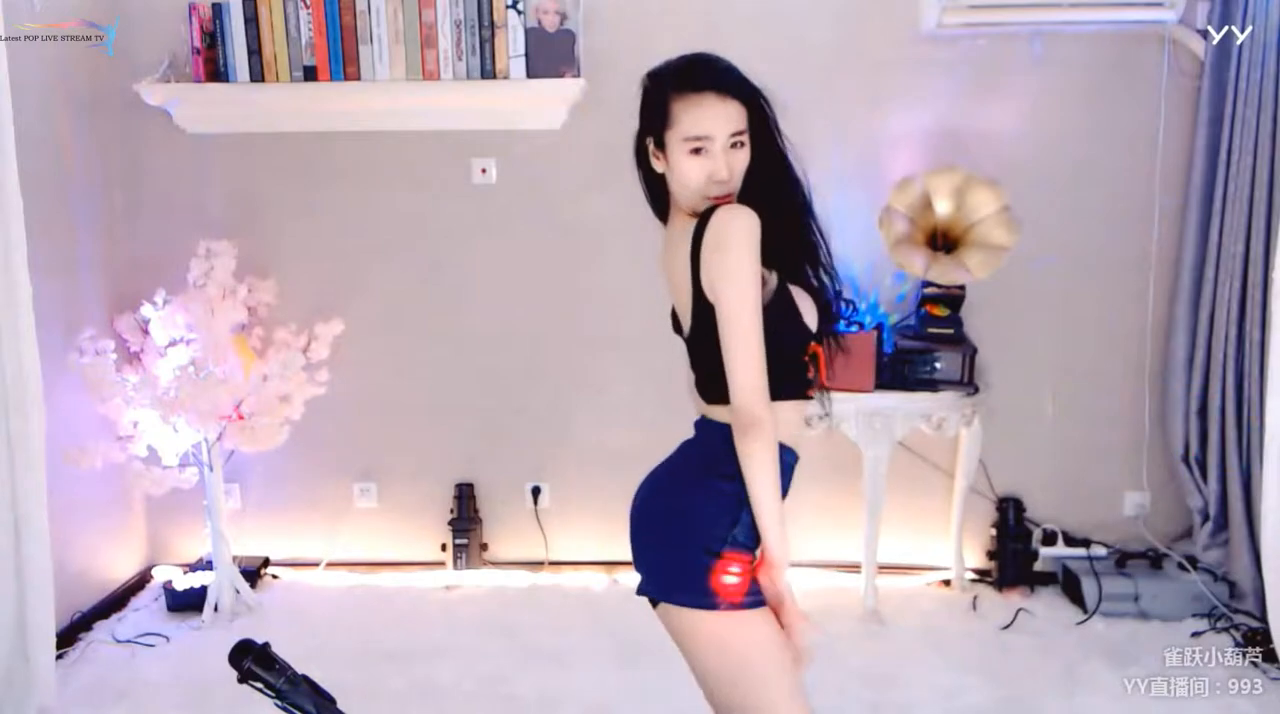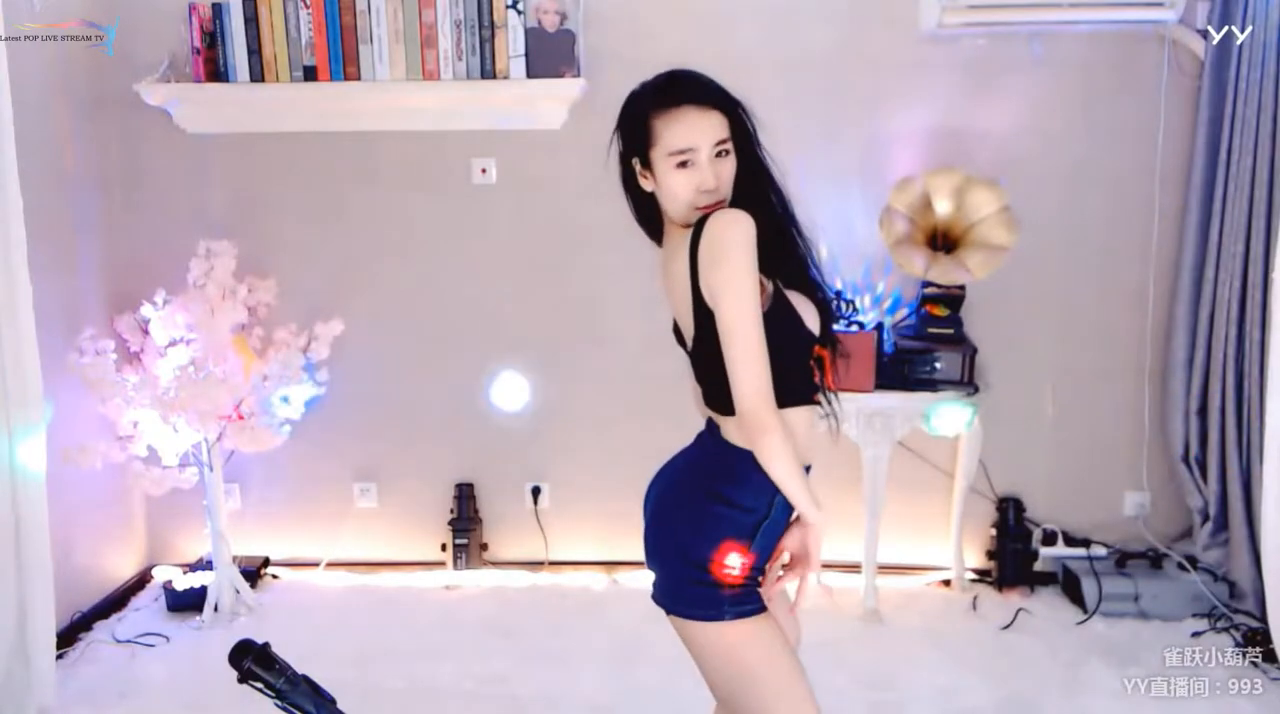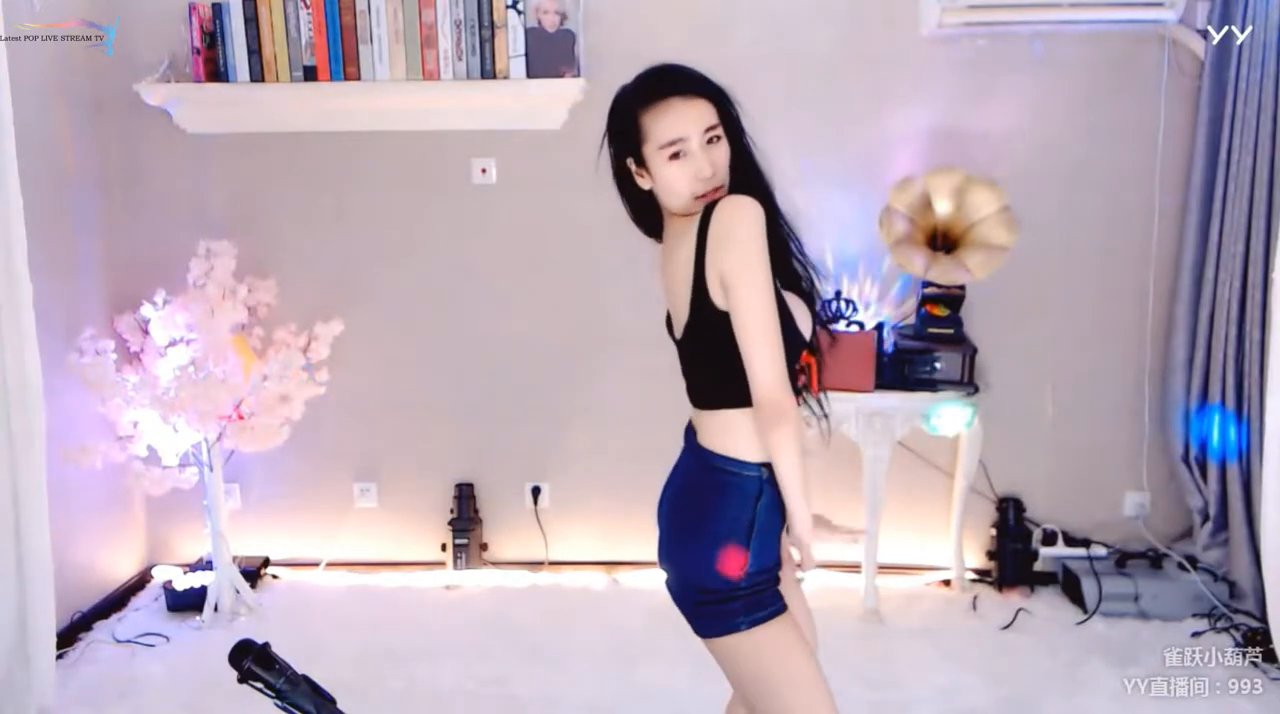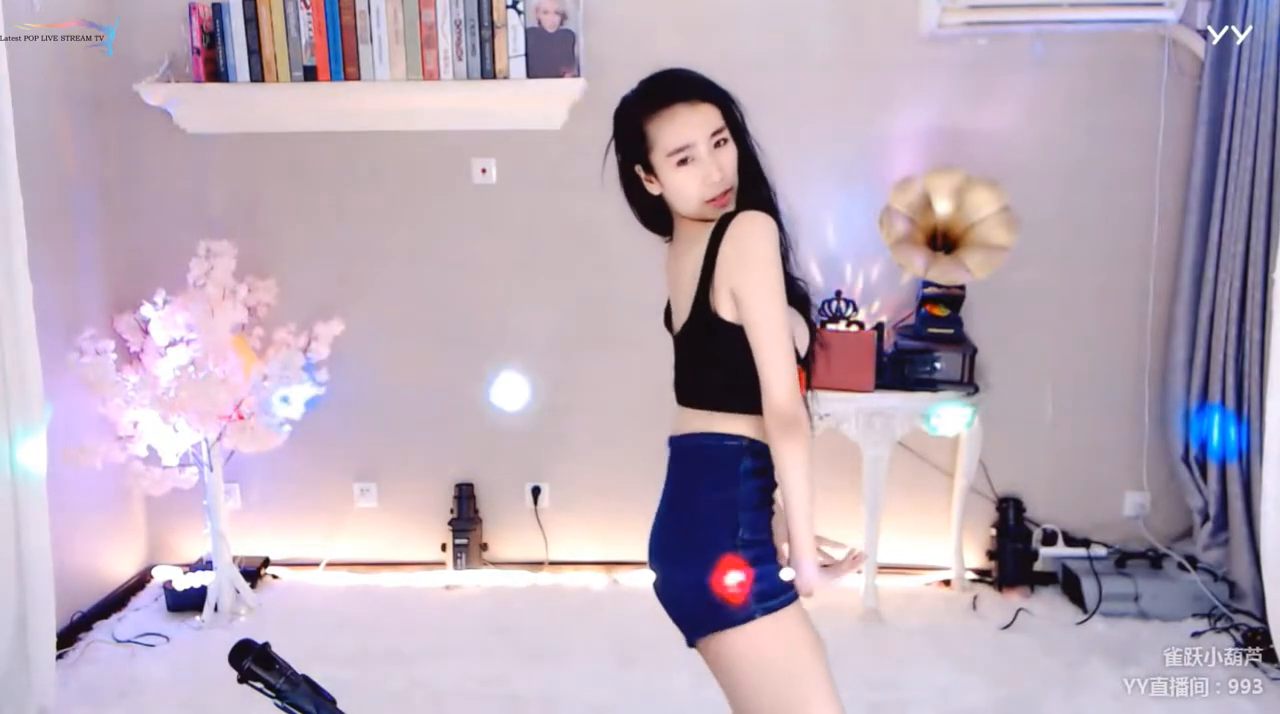
dt=0.5s
person 1, frame 1
left shoulder: (683, 232)
right shoulder: (735, 223)
right elbow: (750, 412)
right wrist: (775, 552)
left hip: (695, 503)
right hip: (707, 522)
left knee: (775, 661)
person 1, frame 2
left shoulder: (681, 244)
right shoulder: (730, 229)
right elbow: (757, 415)
right wrist: (811, 515)
left hip: (706, 498)
right hip: (715, 526)
left knee: (777, 646)
person 1, frame 3
left shoulder: (679, 237)
right shoulder: (738, 214)
right elbow: (774, 398)
right wrist: (802, 520)
left hip: (712, 494)
right hip: (729, 513)
left knee: (792, 653)
person 1, frame 4
left shoulder: (690, 245)
right shoulder: (748, 231)
right elbow: (784, 413)
right wrist: (805, 548)
left hip: (704, 503)
right hip: (721, 519)
